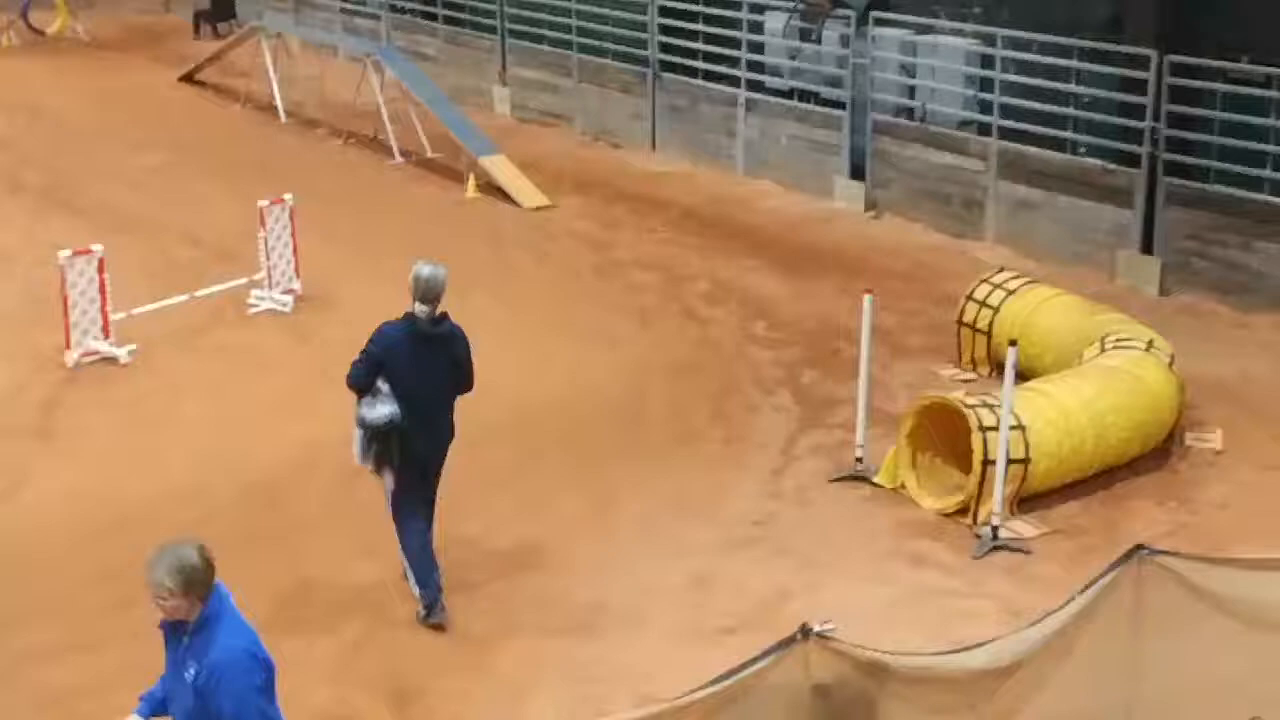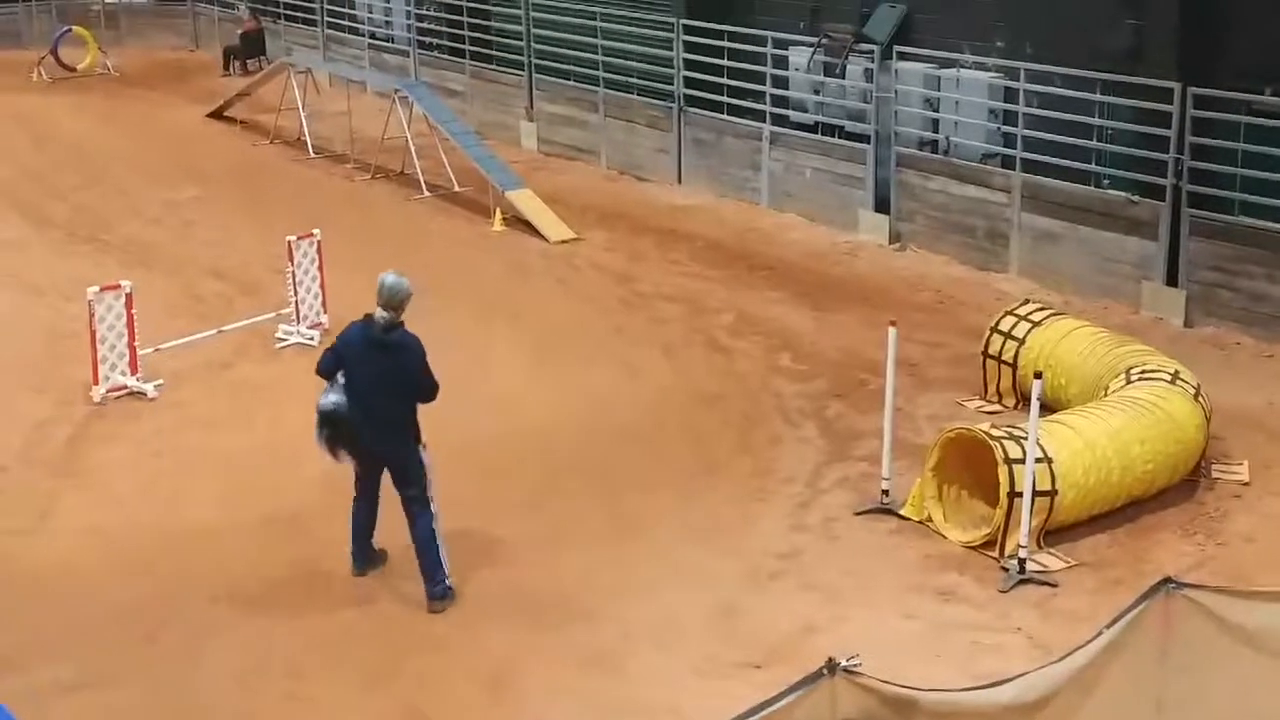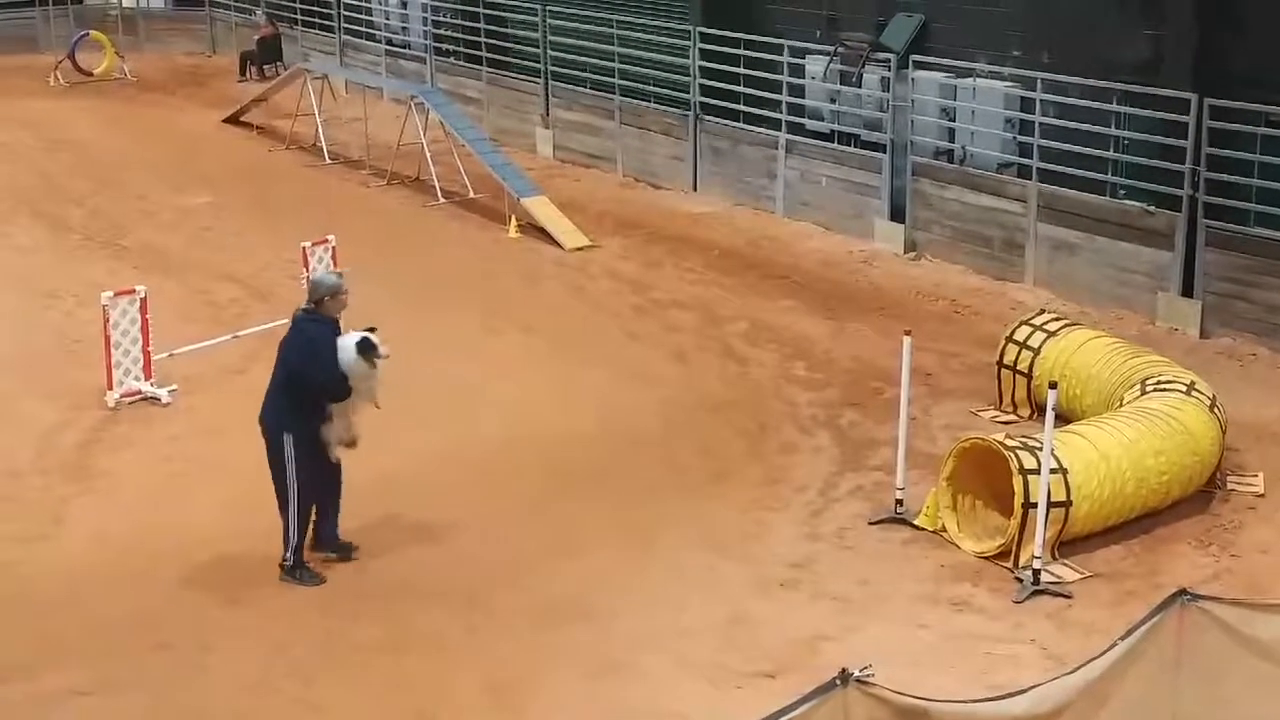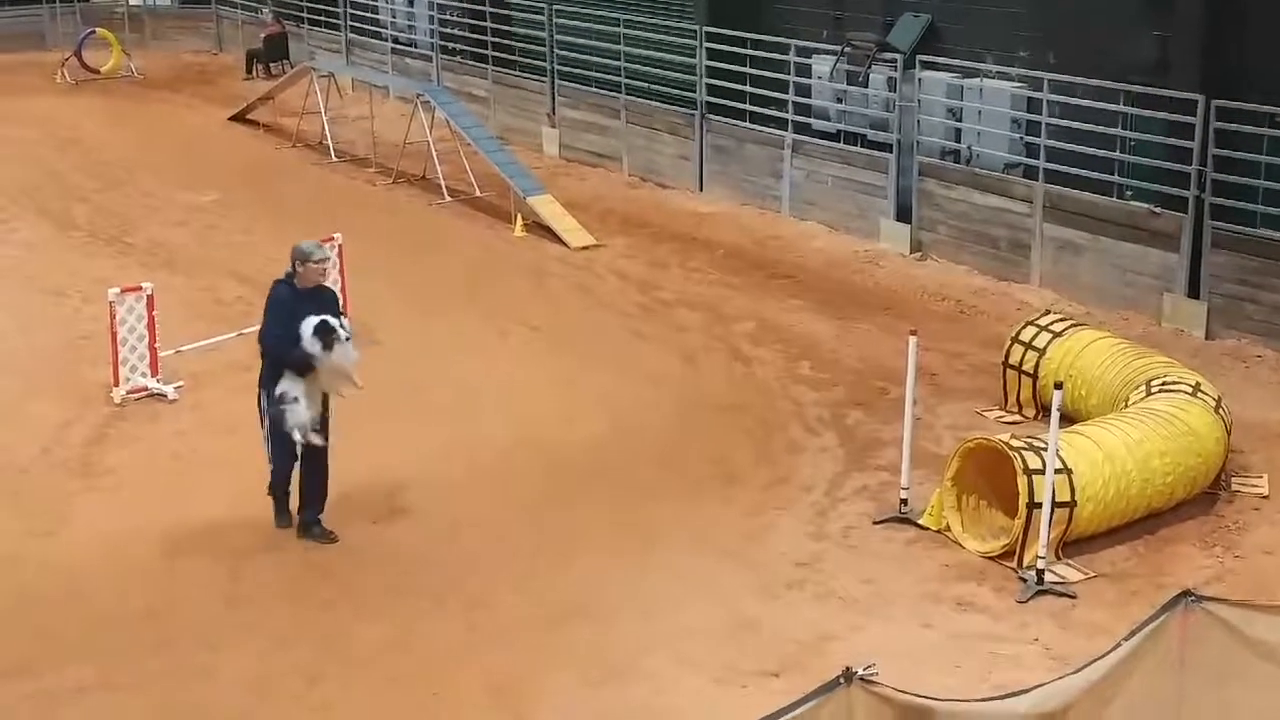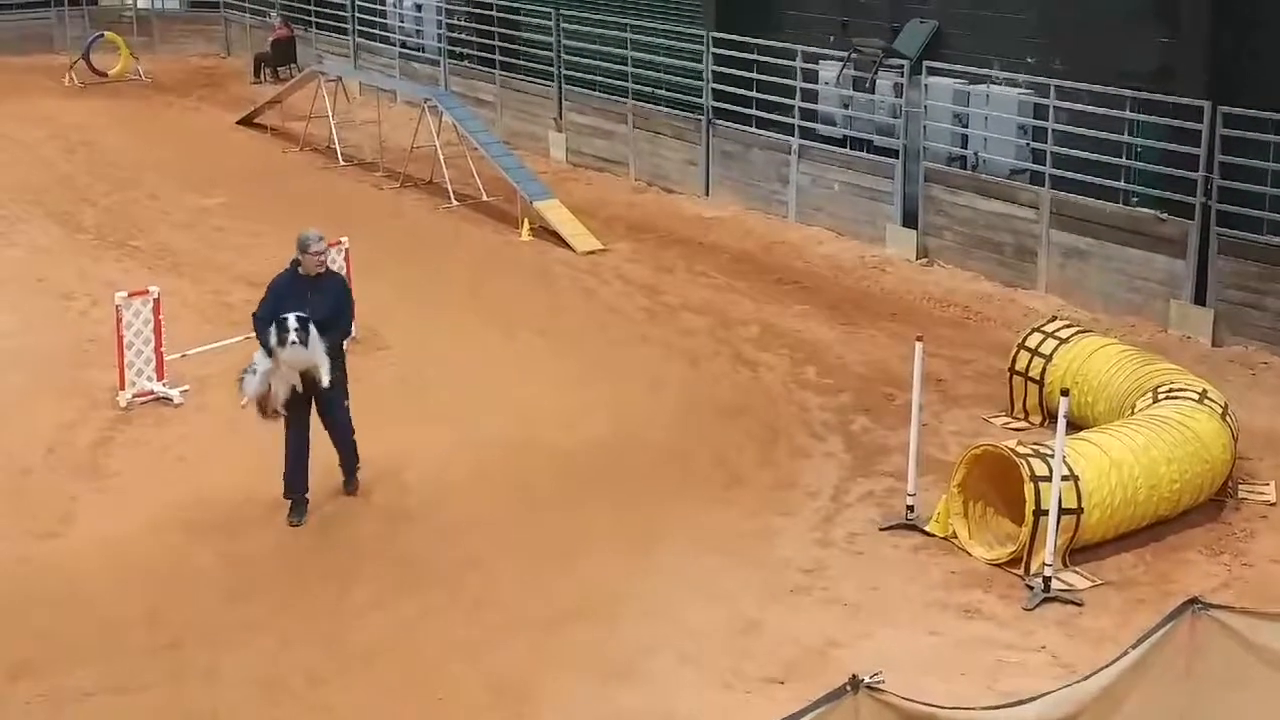
dt=0.7s
person 1, frame 1
left shoulder: (389, 335)
right shoulder: (454, 336)
left elbow: (357, 380)
right elbow: (465, 384)
left wrist: (381, 386)
left hip: (400, 439)
right hip: (438, 437)
left knee: (409, 516)
right knee: (423, 506)
left ankle: (431, 598)
right ankle: (422, 573)
person 1, frame 2
left shoulder: (352, 334)
right shoulder: (408, 344)
left elbow: (324, 369)
right elbow: (427, 392)
left hip: (361, 435)
right hip: (401, 439)
left knee: (365, 493)
right knee: (420, 508)
left ankle: (362, 558)
right ankle: (438, 588)
person 1, frame 3
left shoulder: (322, 326)
right shoulder: (313, 335)
left elbow: (326, 375)
right elbow: (330, 388)
right wrist: (350, 388)
left hip: (304, 417)
right hip: (286, 422)
left knee: (329, 473)
right knee: (297, 492)
left ankle: (327, 538)
right ankle: (292, 564)
person 1, frame 4
left shoulder: (328, 297)
right shoulder: (281, 297)
right elbow: (270, 344)
right wrist: (305, 364)
right hip: (279, 386)
left knee: (316, 455)
right knee: (283, 454)
left ankle: (310, 520)
right ankle: (281, 503)
person 1, frame 5
left shoulder: (337, 284)
right shoulder: (282, 284)
left elbow: (344, 326)
right elbow: (260, 319)
left wrist: (321, 348)
right wrist: (272, 349)
left hip: (329, 366)
left knee: (339, 424)
right knee: (296, 433)
left ankle: (349, 472)
right ankle: (297, 500)
